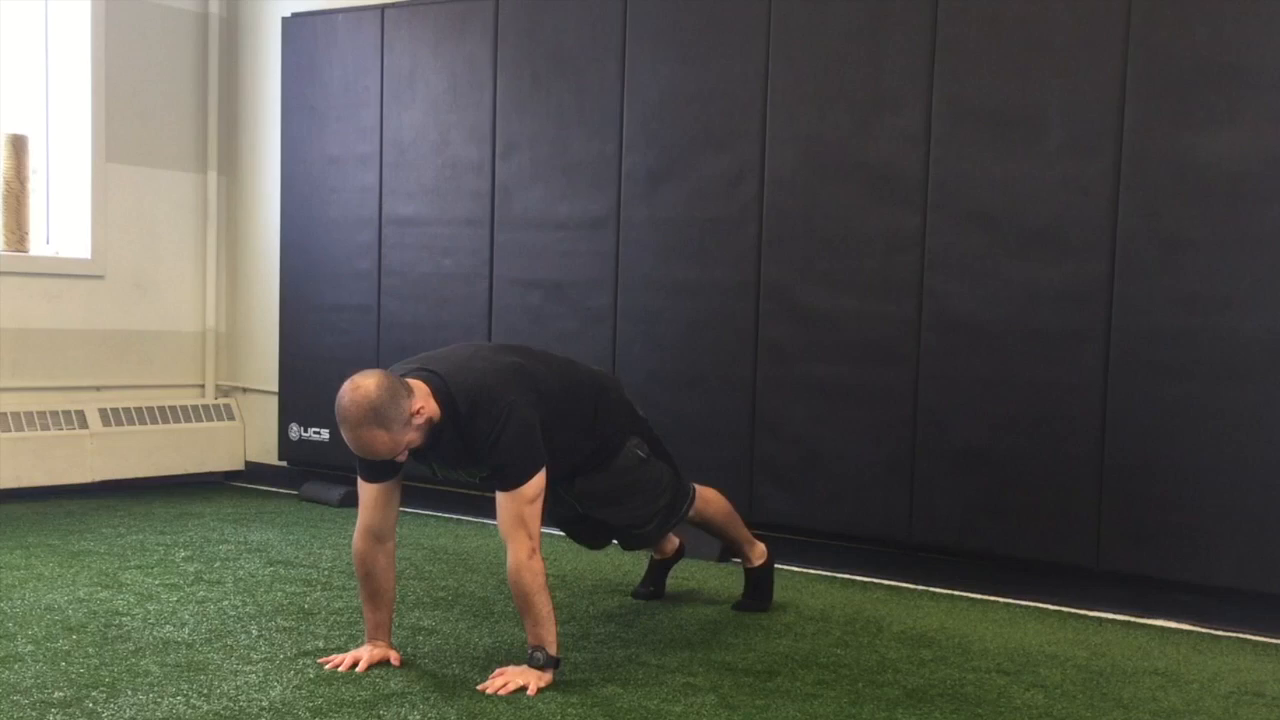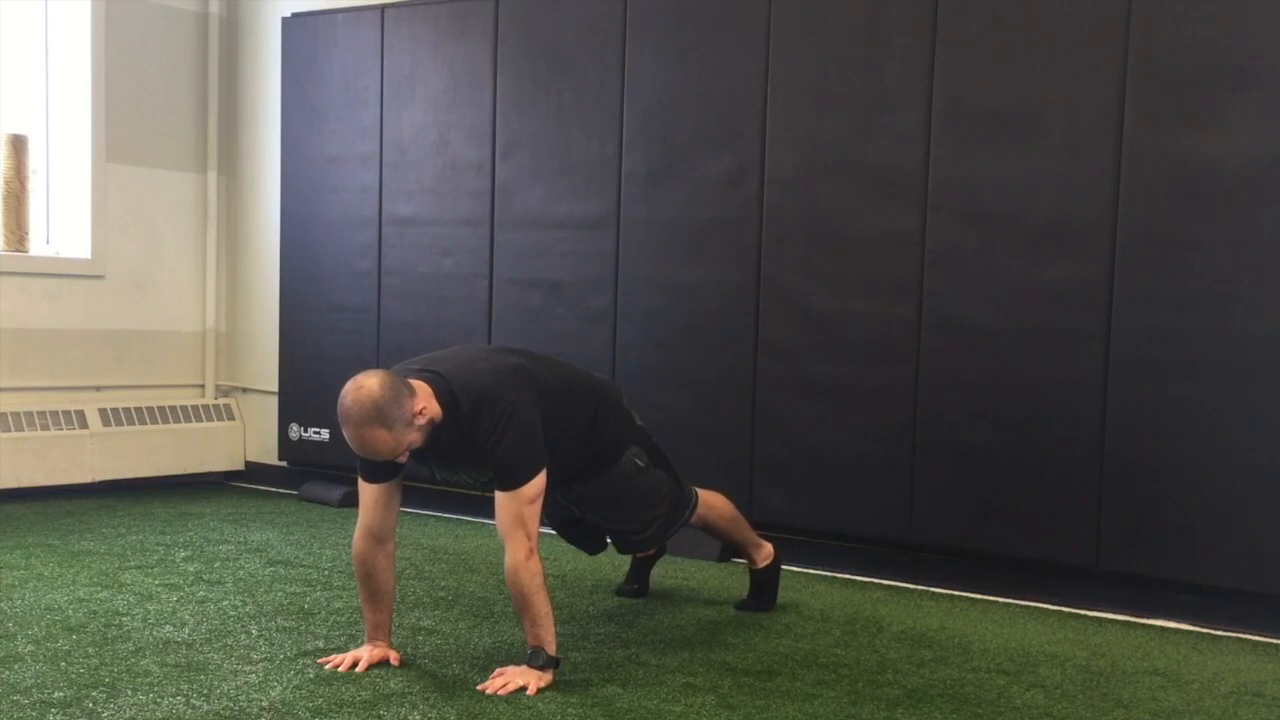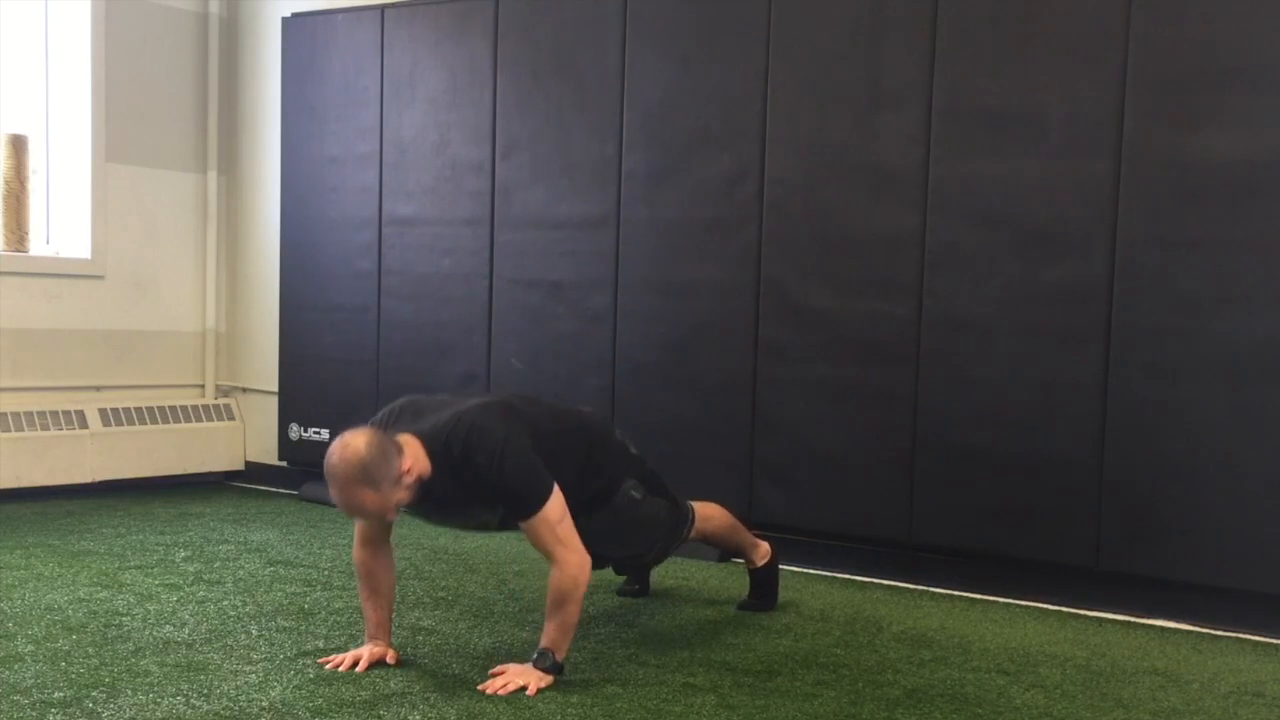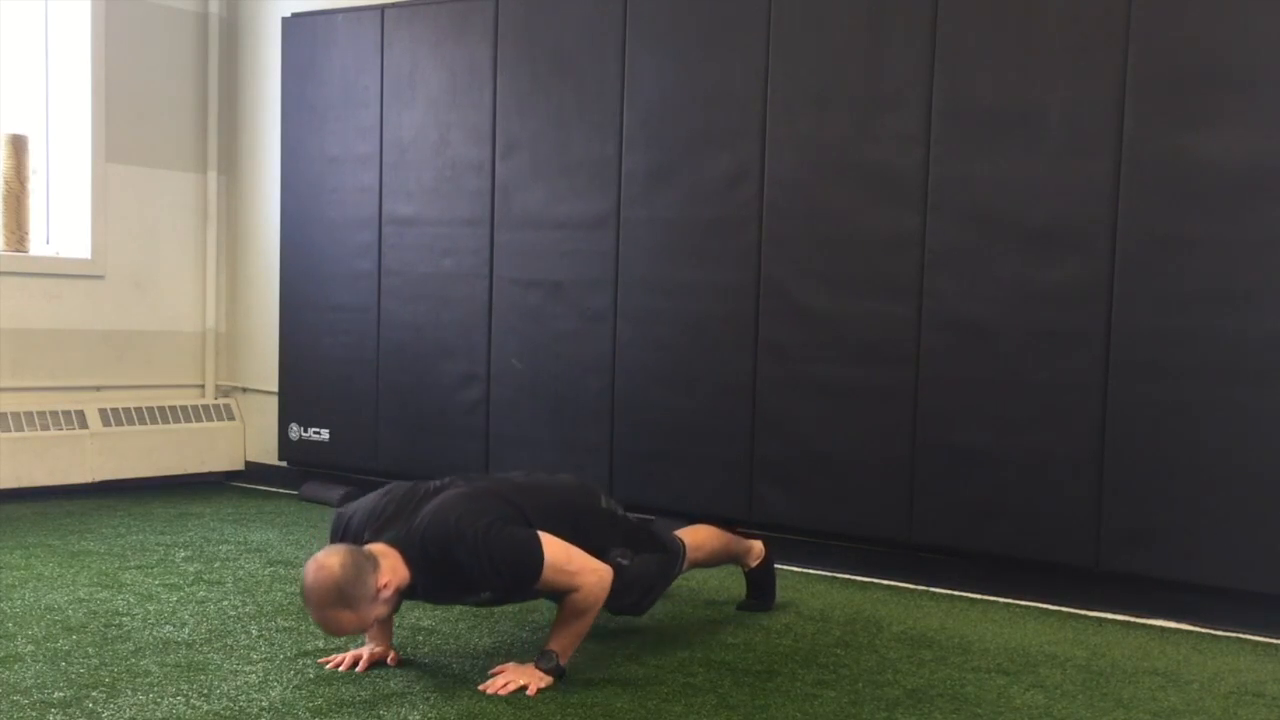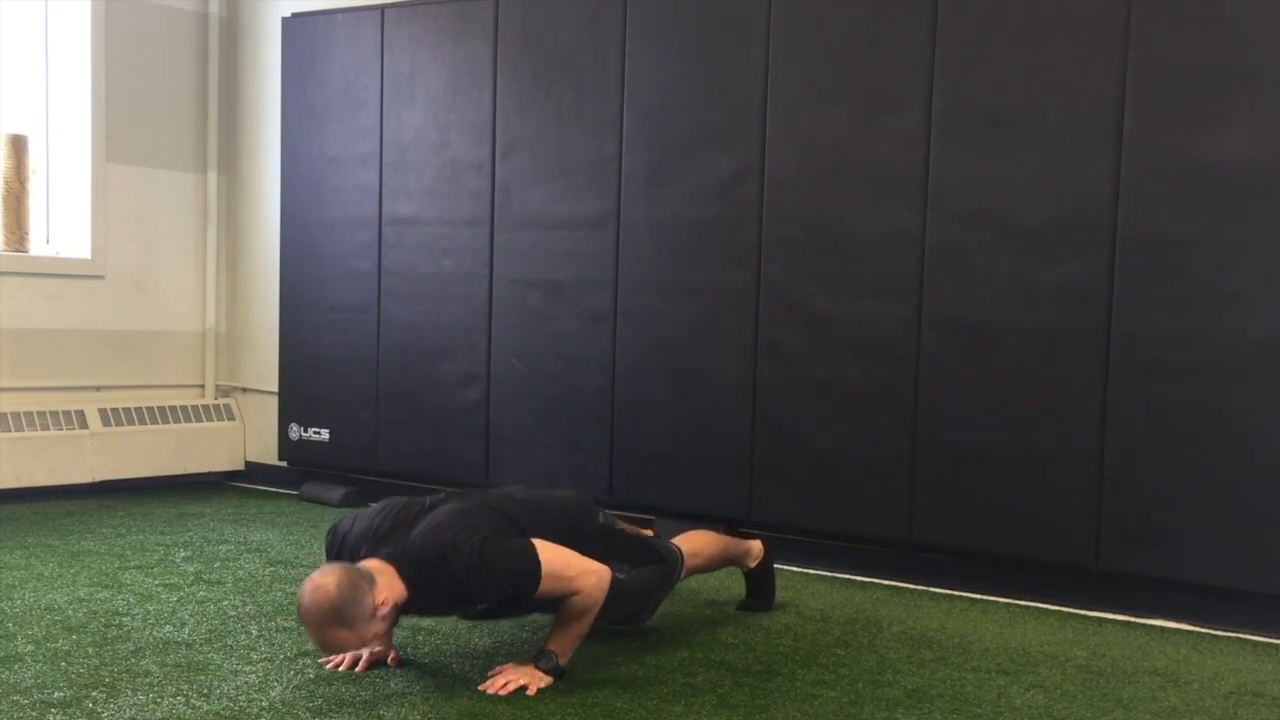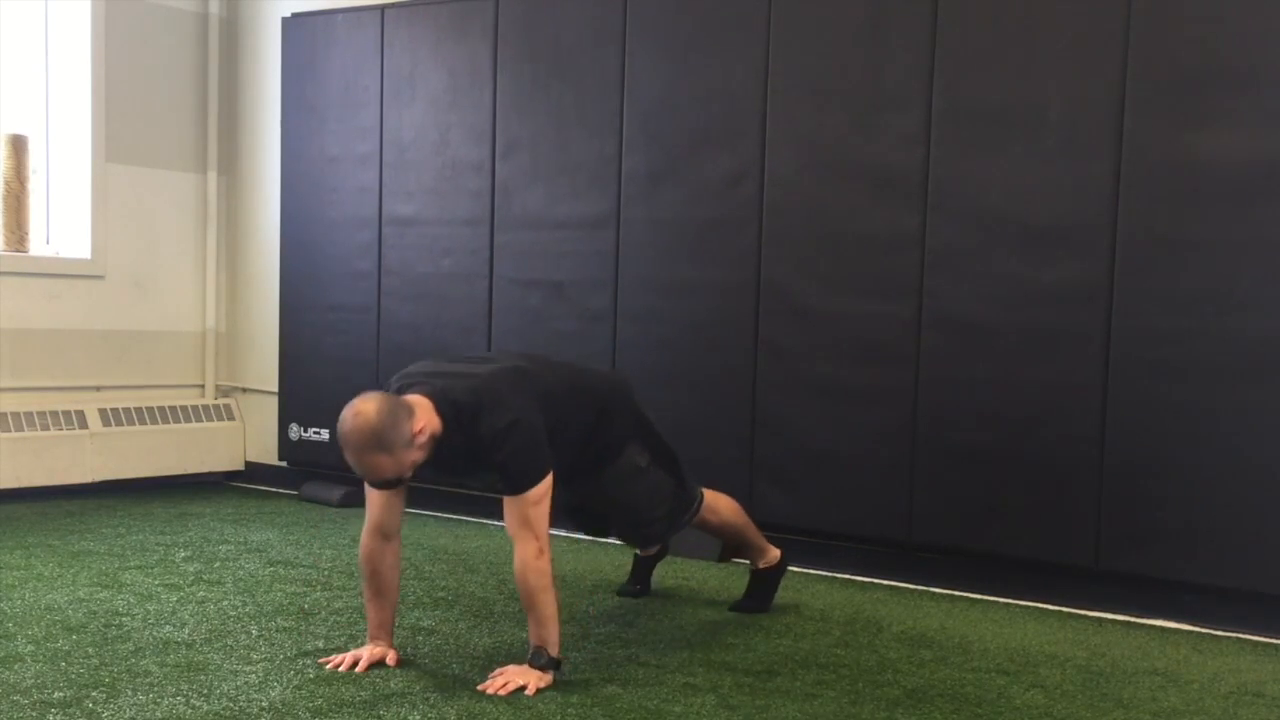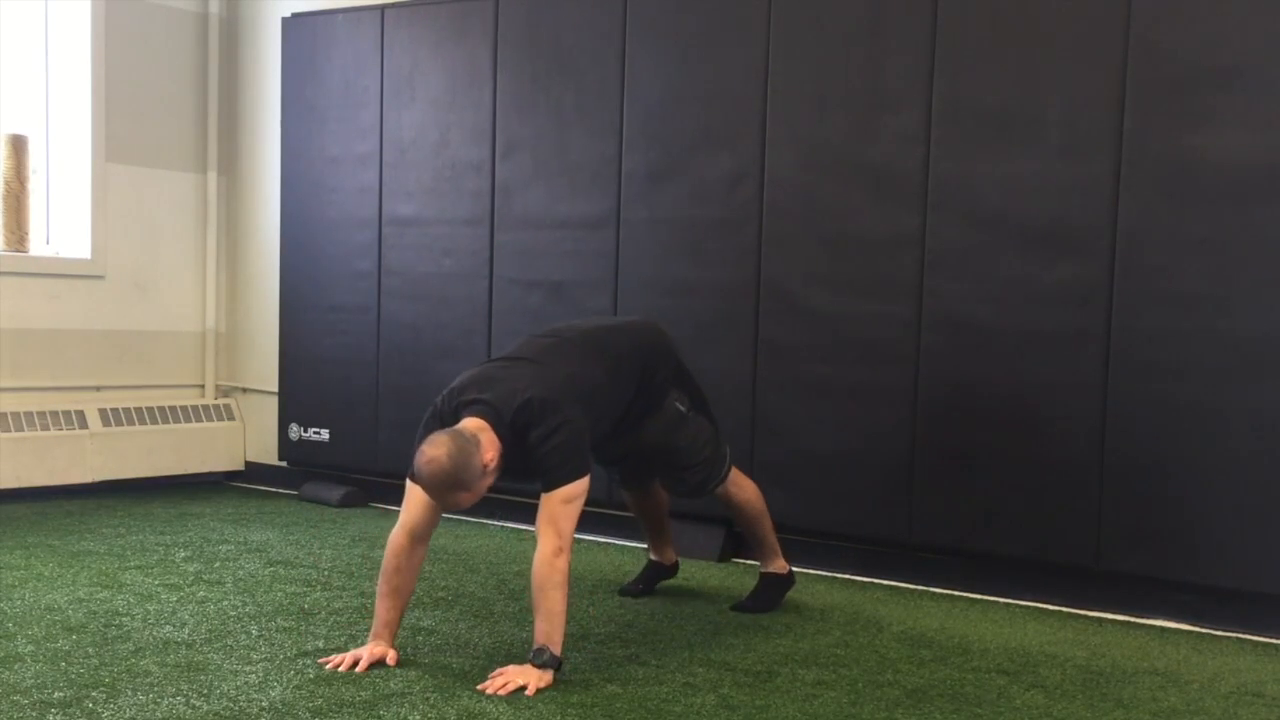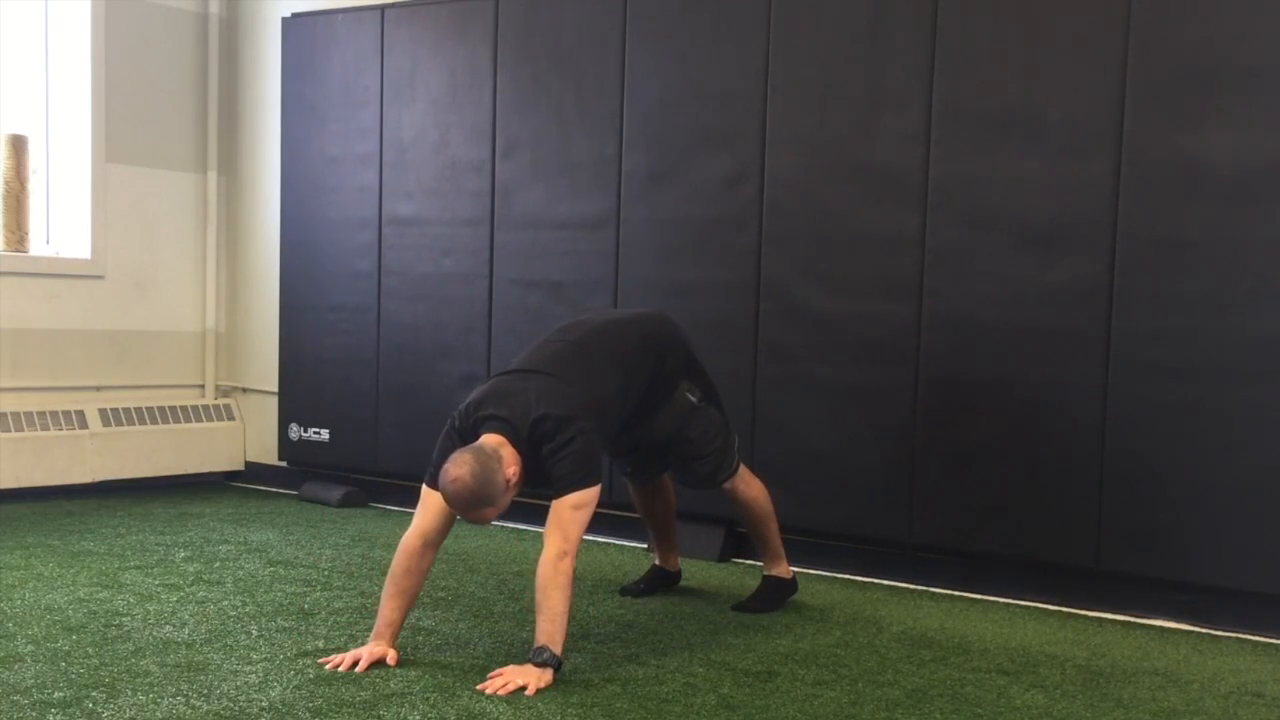
dt=0.5s
person 1, frame 1
left shoulder: (495, 408)
right shoulder: (380, 411)
left elbow: (523, 546)
right elbow: (374, 534)
left wrist: (542, 661)
right wrist: (377, 639)
left hip: (599, 429)
right hip: (549, 453)
left knee: (674, 503)
right knee: (598, 533)
left ankle: (754, 556)
right ankle: (666, 553)
person 1, frame 2
left shoulder: (497, 409)
right shoulder: (381, 414)
left elbow: (520, 548)
right elbow: (374, 536)
left wrist: (541, 662)
right wrist: (377, 640)
left hip: (597, 435)
right hip: (546, 457)
left knee: (677, 510)
right knee: (591, 538)
left ankle: (761, 557)
right ankle: (646, 552)
person 1, frame 3
left shoulder: (489, 451)
right shoulder: (373, 452)
left elbow: (571, 560)
right elbow: (372, 543)
left wrist: (545, 663)
right wrist: (377, 635)
left hip: (592, 465)
right hip: (546, 486)
left knee: (676, 526)
left ankle: (758, 555)
right ankle: (637, 568)
person 1, frame 4
left shoulder: (466, 543)
right shoulder: (354, 532)
left elbow: (594, 577)
left wrist: (547, 665)
right wrist: (378, 640)
left hip: (580, 528)
right hip: (533, 516)
left knee: (672, 555)
left ankle: (752, 555)
right ankle: (645, 530)
person 1, frame 5
left shoulder: (465, 556)
right shoulder: (351, 546)
left elbow: (596, 579)
left wrist: (546, 664)
right wrist: (378, 643)
left hip: (575, 544)
right hip: (530, 531)
left knee: (669, 564)
left ankle: (751, 554)
right ankle: (640, 533)
person 1, frame 6
left shoulder: (501, 422)
right shoulder: (388, 417)
left elbow: (530, 545)
right elbow: (380, 534)
left wrist: (543, 662)
right wrist: (378, 639)
left hip: (602, 421)
right hip: (554, 444)
left knee: (679, 507)
right knee: (613, 517)
left ankle: (766, 558)
right ankle: (649, 551)
person 1, frame 7
left shoulder: (552, 426)
right shoulder: (443, 425)
left elbow: (553, 546)
right elbow: (409, 534)
left wrist: (542, 662)
right wrist: (380, 638)
left hip: (647, 368)
right hip: (588, 358)
left knee: (712, 477)
right knee: (636, 477)
left ankle: (775, 568)
right ankle: (663, 559)
person 1, frame 8
left shoulder: (568, 436)
right shoulder: (463, 433)
left elbow: (559, 551)
right elbow: (422, 538)
left wrist: (543, 662)
right wrist: (381, 638)
left hip: (659, 359)
right hip: (599, 347)
left knee: (723, 473)
right knee: (645, 474)
left ankle: (778, 572)
right ankle: (667, 565)
